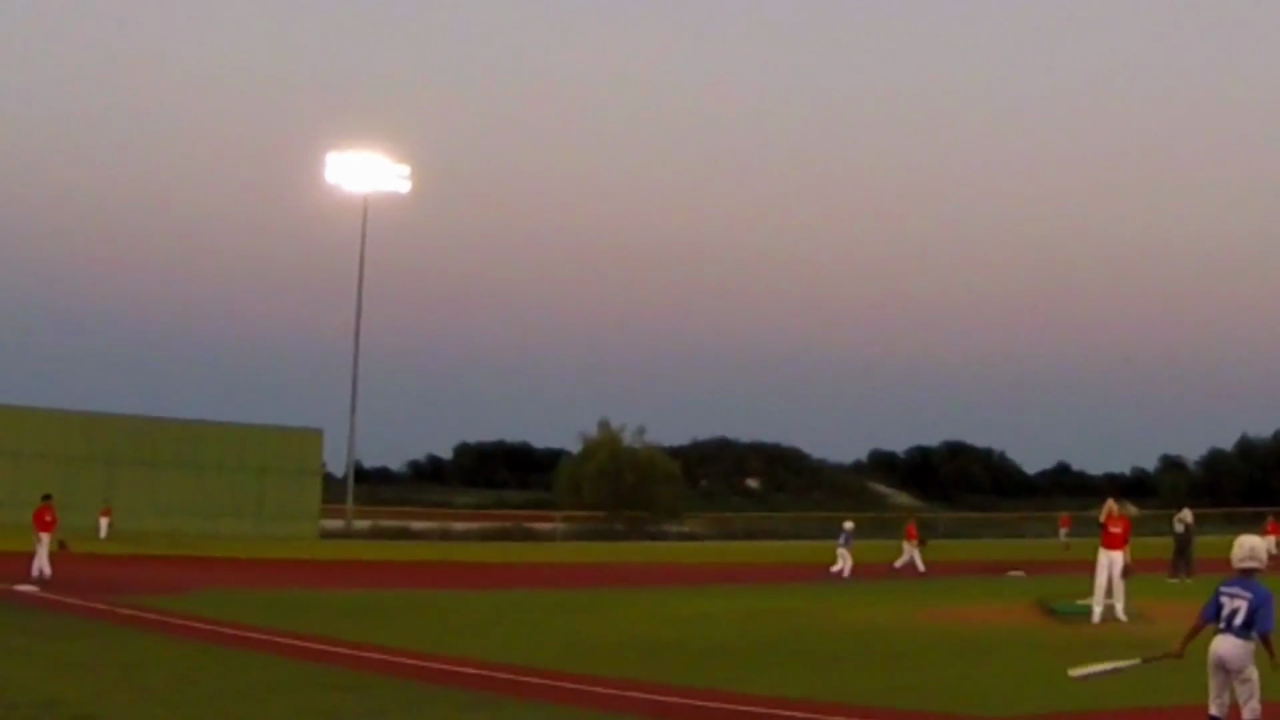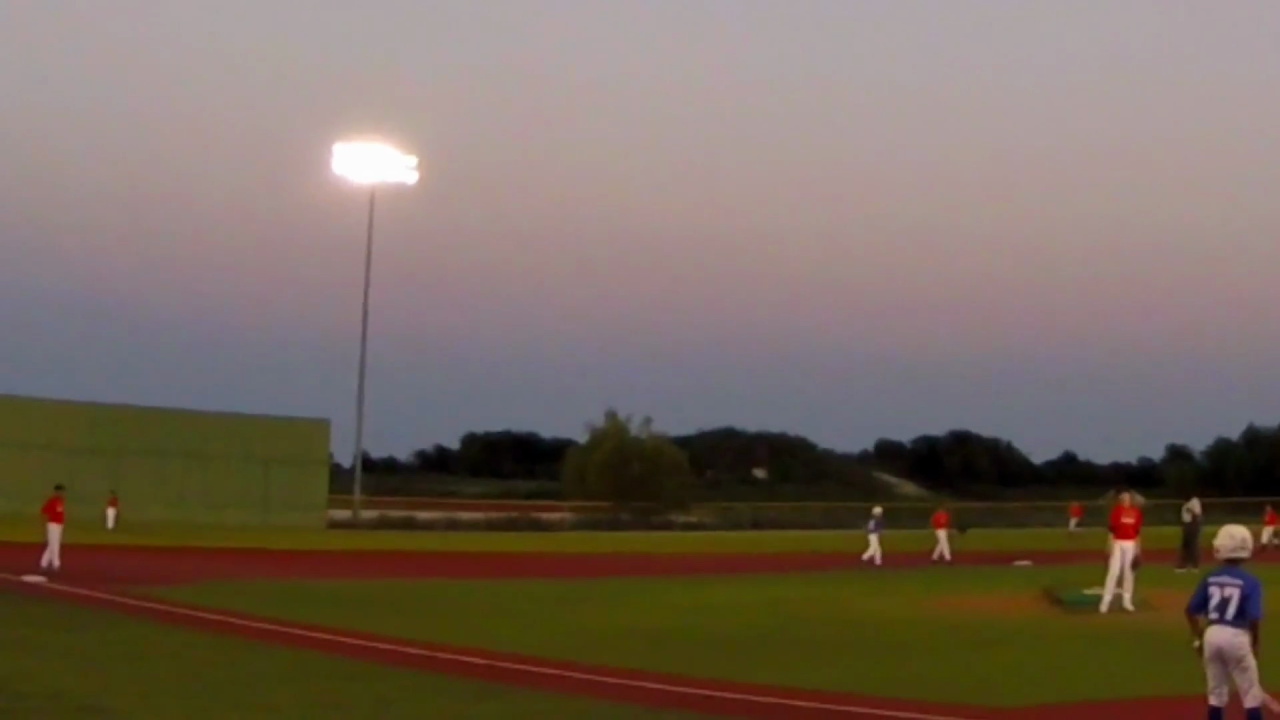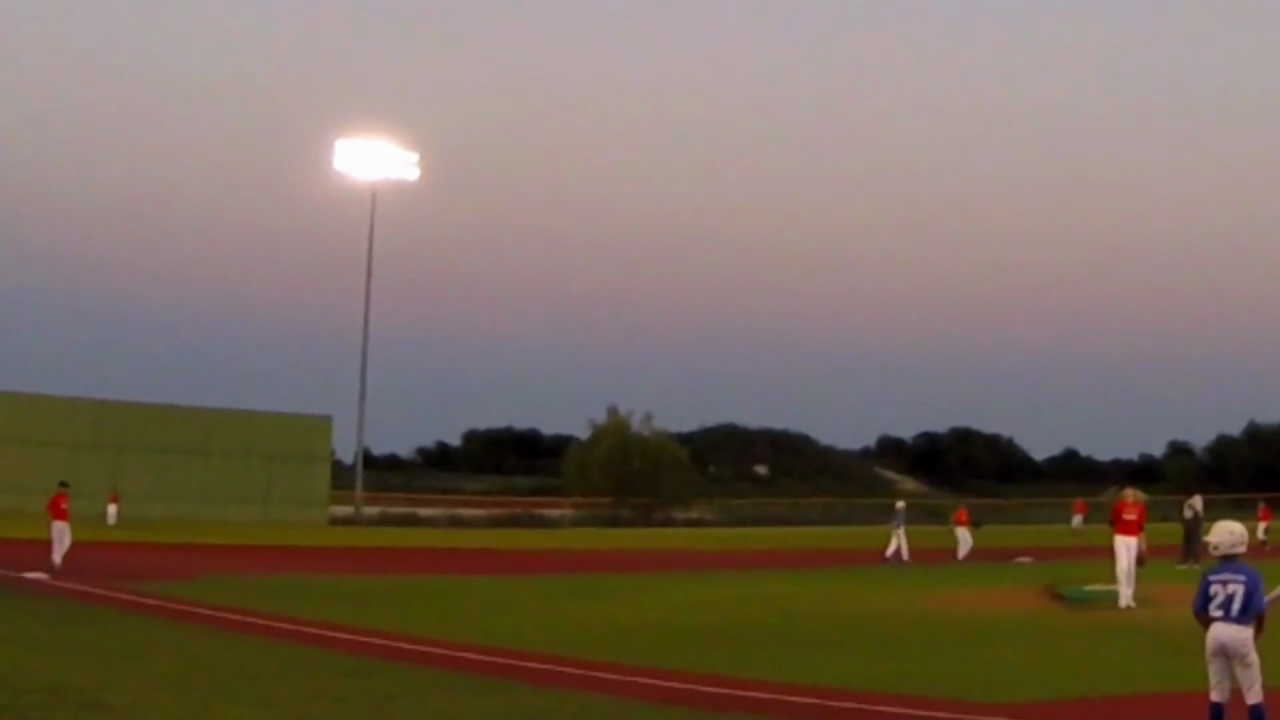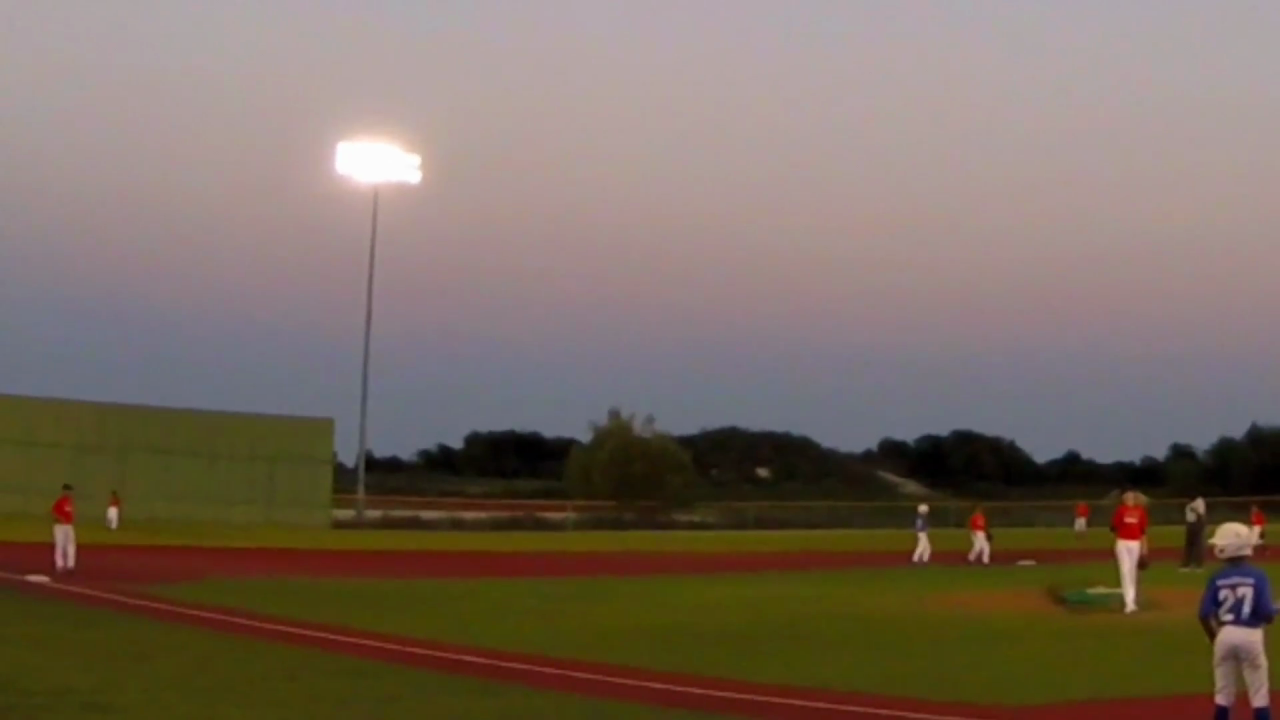
dt=0.3s
person 1, frame 1
left shoulder: (1224, 586)
right shoulder: (1262, 593)
left elbow: (1203, 619)
right elbow: (1263, 632)
left wrist: (1183, 645)
right wrist: (1273, 657)
left hip: (1218, 645)
right hip: (1241, 649)
left knee: (1217, 703)
person 1, frame 2
left shoulder: (1210, 578)
right shoulder: (1250, 580)
left elbow: (1191, 610)
right elbow: (1254, 618)
left wrist: (1198, 638)
right wrist: (1253, 644)
left hip: (1212, 635)
right hip: (1237, 638)
left knee: (1216, 694)
right knee: (1251, 695)
person 1, frame 3
left shoulder: (1210, 575)
right shoulder: (1251, 575)
left elbow: (1198, 611)
right elbow: (1259, 612)
right wrist: (1258, 631)
left hip: (1215, 633)
right hip: (1241, 634)
left knee: (1218, 689)
right knee: (1253, 691)
person 1, frame 4
left shoulder: (1217, 578)
right shoulder: (1258, 576)
left elbow: (1204, 615)
right elbow: (1267, 613)
left wrist: (1213, 636)
right wrist: (1269, 620)
left hip: (1225, 635)
right hip: (1251, 637)
left knee: (1223, 692)
right knee: (1259, 694)
